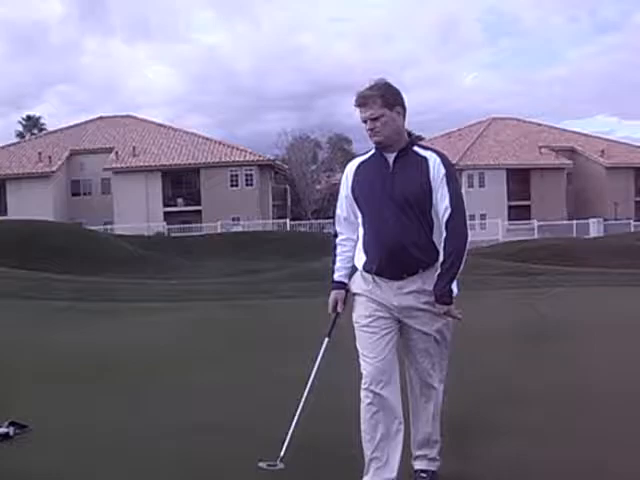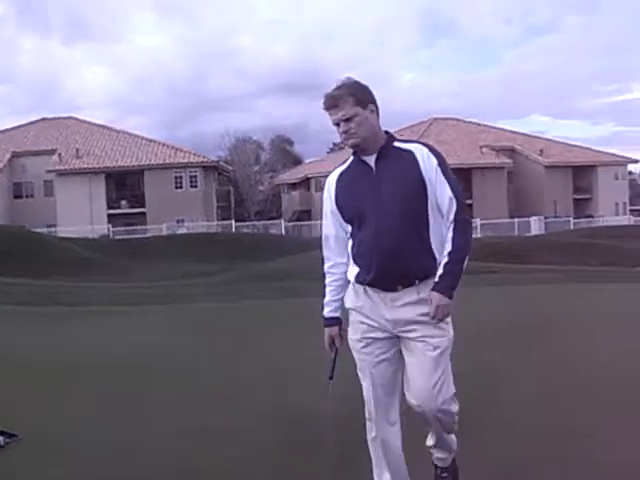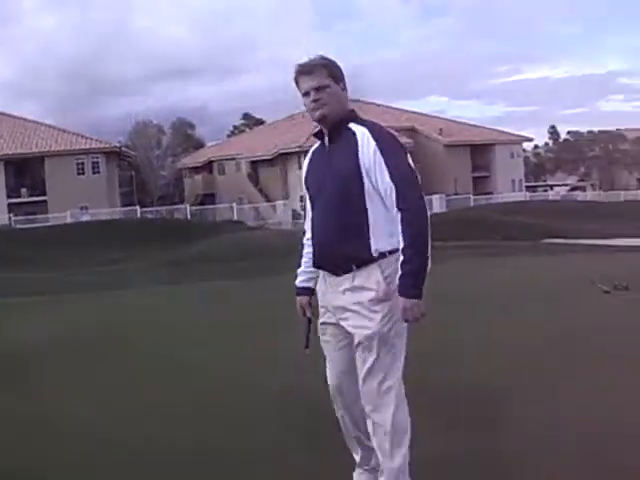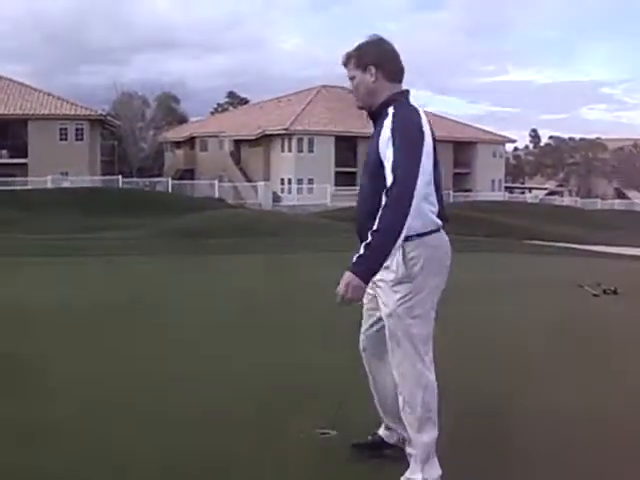
dt=0.4s
person 1, frame 1
left shoulder: (433, 164)
right shoulder: (356, 171)
left elbow: (455, 228)
right elbow: (346, 231)
left wrist: (445, 290)
right wrist: (340, 281)
left hip: (423, 287)
right hip: (371, 290)
left knee: (426, 380)
right knee: (376, 384)
person 1, frame 2
left shoulder: (421, 158)
right shoulder: (337, 182)
left elbow: (458, 221)
right elbow: (335, 253)
left wrist: (445, 286)
right wrist: (332, 313)
left hip: (423, 299)
right hip: (367, 304)
left knee: (431, 397)
right knee: (379, 408)
person 1, frame 3
left shoulder: (373, 140)
right shoulder: (313, 156)
left elbow: (410, 210)
left wrist: (410, 285)
right wrist: (305, 284)
left hip: (375, 283)
right hip: (331, 287)
left knee: (380, 391)
right knee: (341, 387)
person 1, frame 4
left shoulder: (405, 122)
right shoulder: (390, 122)
left elbow: (402, 201)
left wrist: (361, 268)
left hip: (412, 257)
right hip: (394, 256)
left knee: (410, 362)
right knee: (373, 346)
right ankle: (396, 432)
